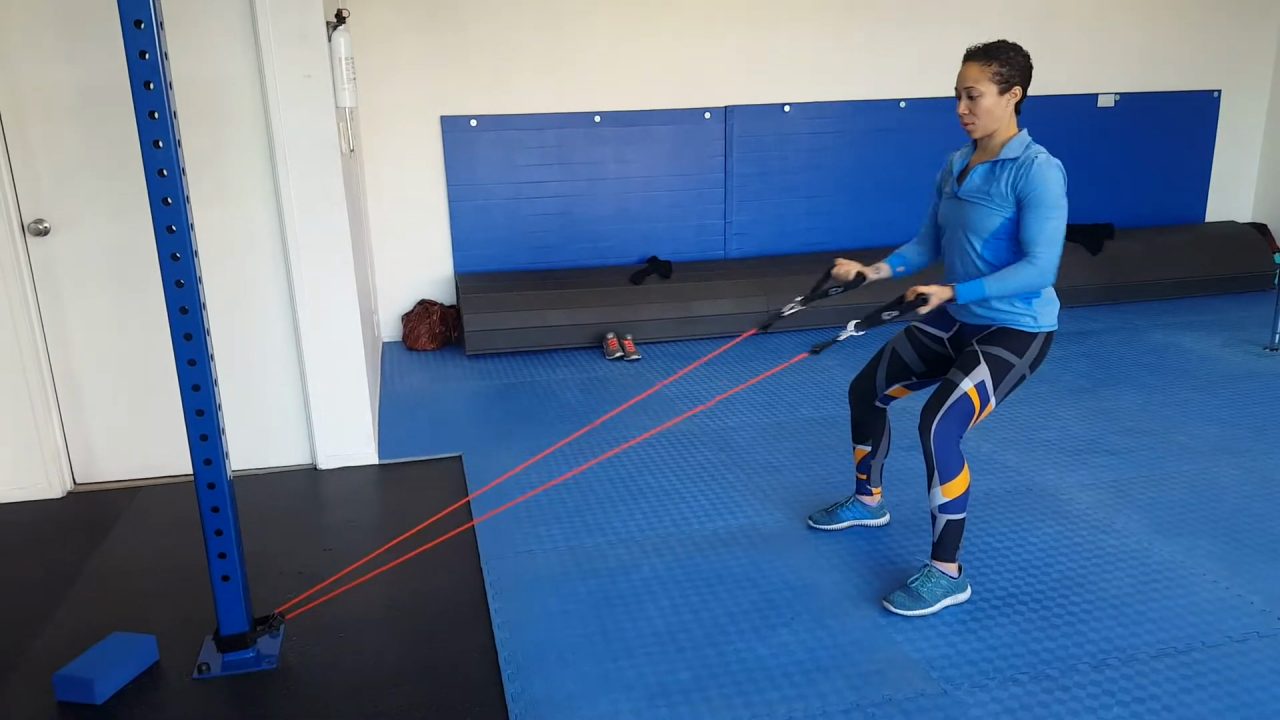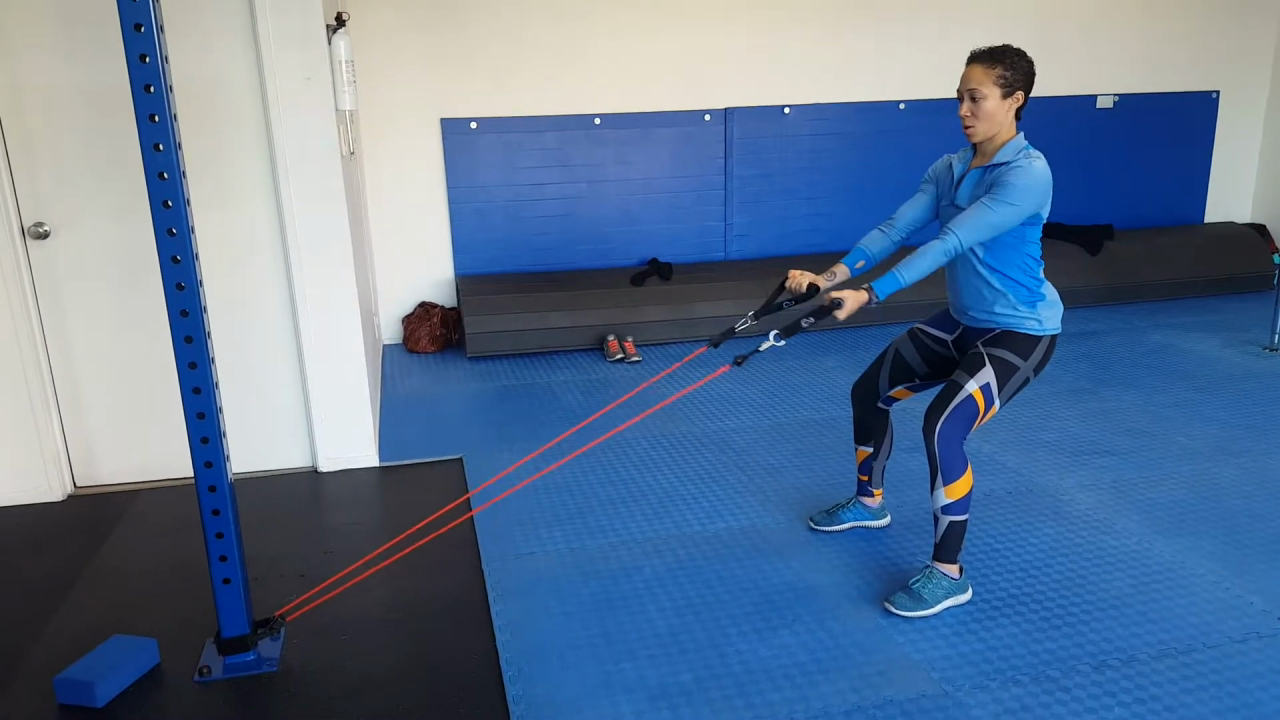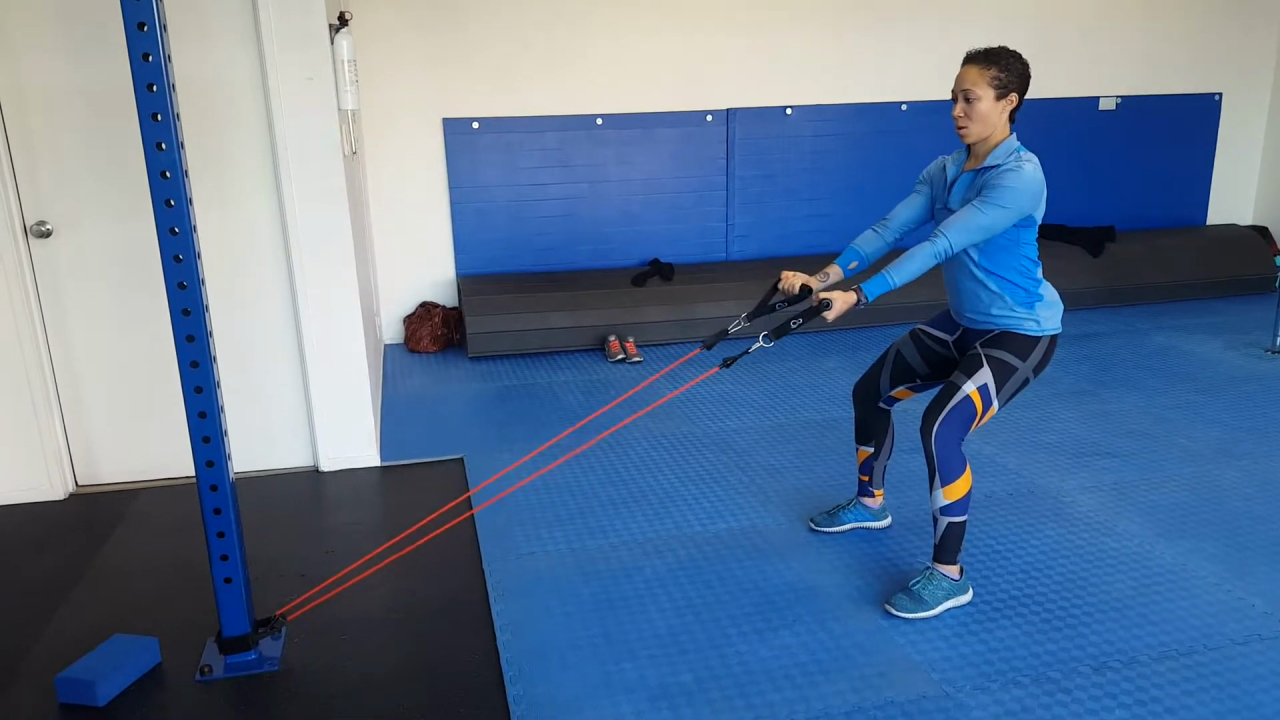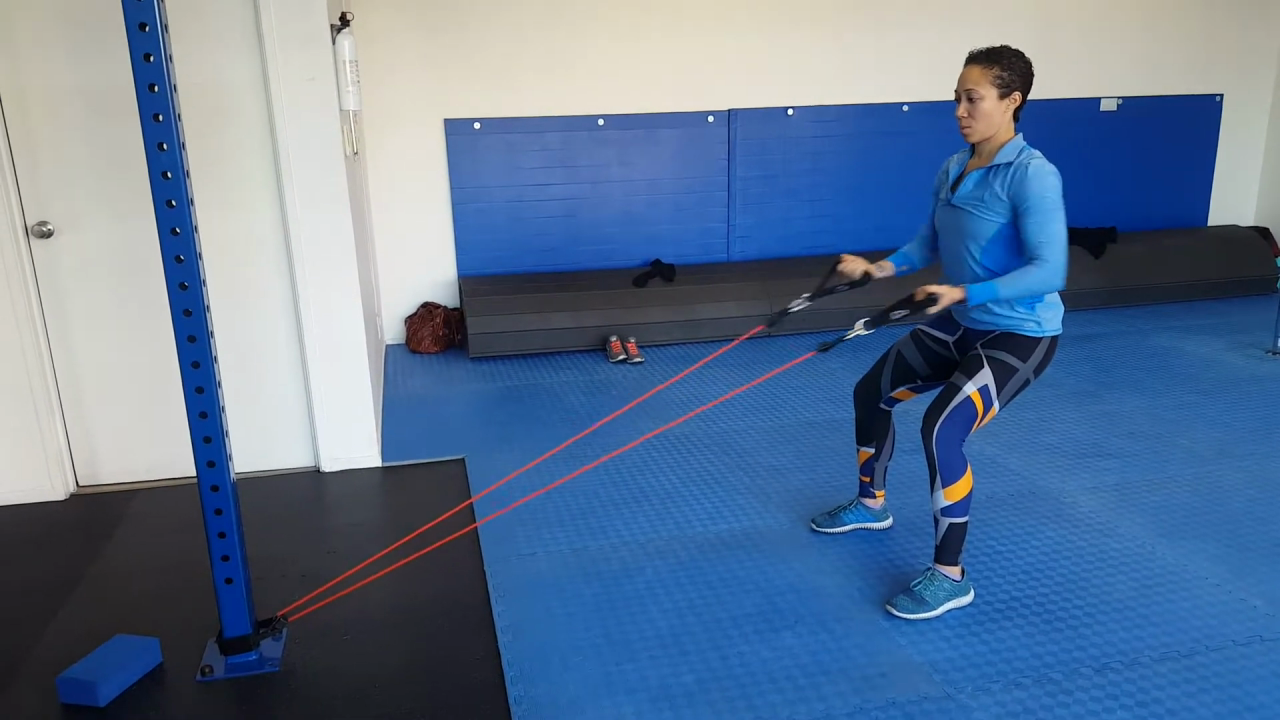
dt=0.4s
person 1, frame 1
left shoulder: (1038, 170)
right shoulder: (953, 167)
left elbow: (1039, 269)
right elbow: (926, 244)
left wrist: (950, 292)
right wrist: (874, 270)
left hip: (1016, 328)
right hip: (959, 319)
left knee: (938, 424)
right knee: (865, 390)
left ankle: (947, 573)
right ankle: (868, 501)
person 1, frame 2
left shoulder: (1028, 174)
right shoulder: (949, 169)
left elbow: (949, 244)
right elbow: (895, 229)
left wrist: (868, 294)
right wrist: (831, 276)
left hip: (1019, 330)
right hip: (961, 321)
left knee: (943, 426)
right knee: (868, 391)
left ankle: (948, 574)
right ankle: (868, 502)
person 1, frame 3
left shoulder: (1018, 177)
right shoulder: (944, 170)
left elbow: (940, 247)
right elbow: (888, 230)
left wrist: (857, 295)
right wrist: (823, 278)
left hip: (1020, 331)
right hip: (962, 321)
left knee: (940, 427)
right knee: (870, 392)
left ankle: (949, 575)
right ankle: (870, 503)
person 1, frame 4
left shoulder: (1032, 175)
right shoulder: (953, 169)
left elbow: (1049, 271)
right elbow: (928, 247)
left wrist: (965, 293)
right wrist: (876, 269)
left hip: (1021, 332)
right hip: (963, 324)
left knee: (941, 429)
right knee: (872, 392)
left ankle: (951, 576)
right ankle: (871, 503)
